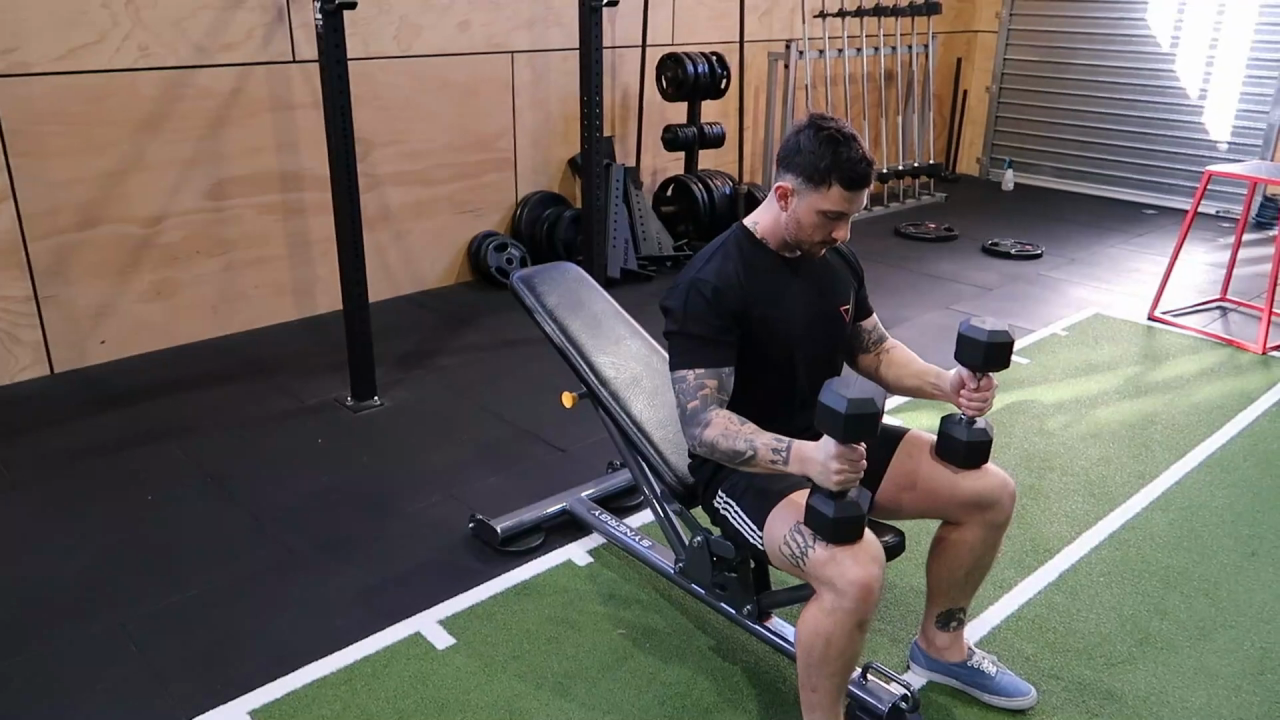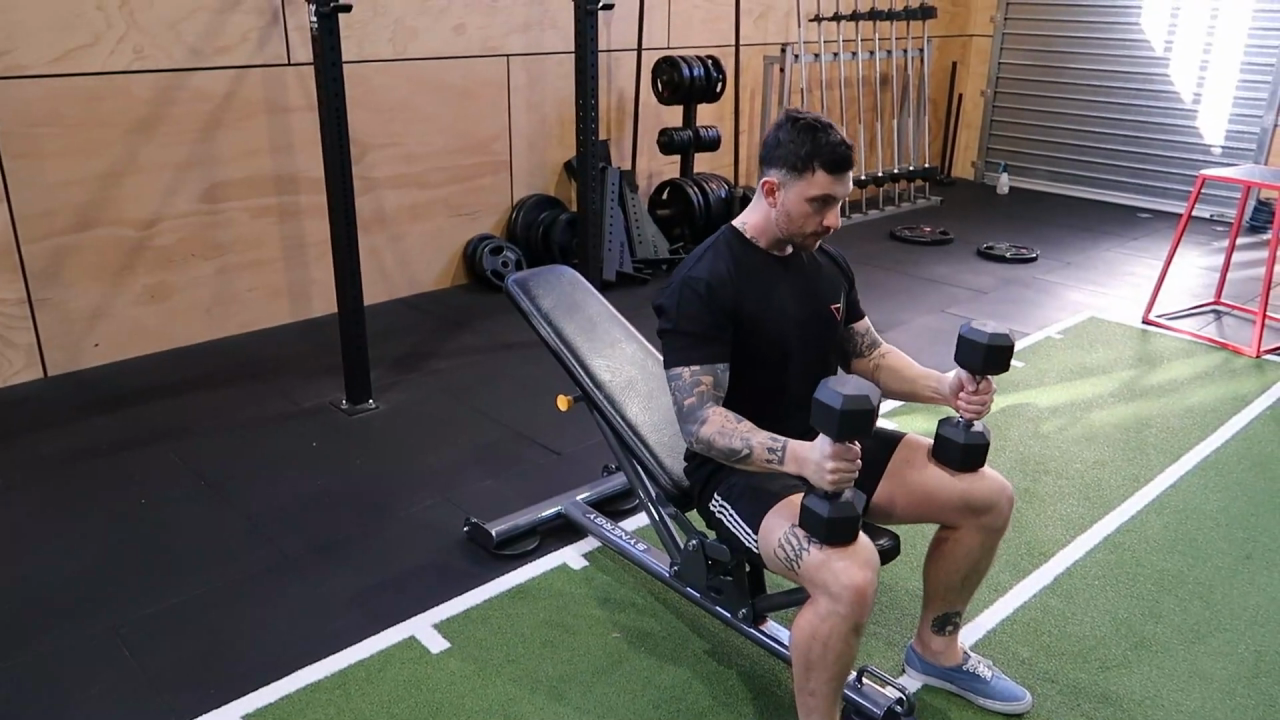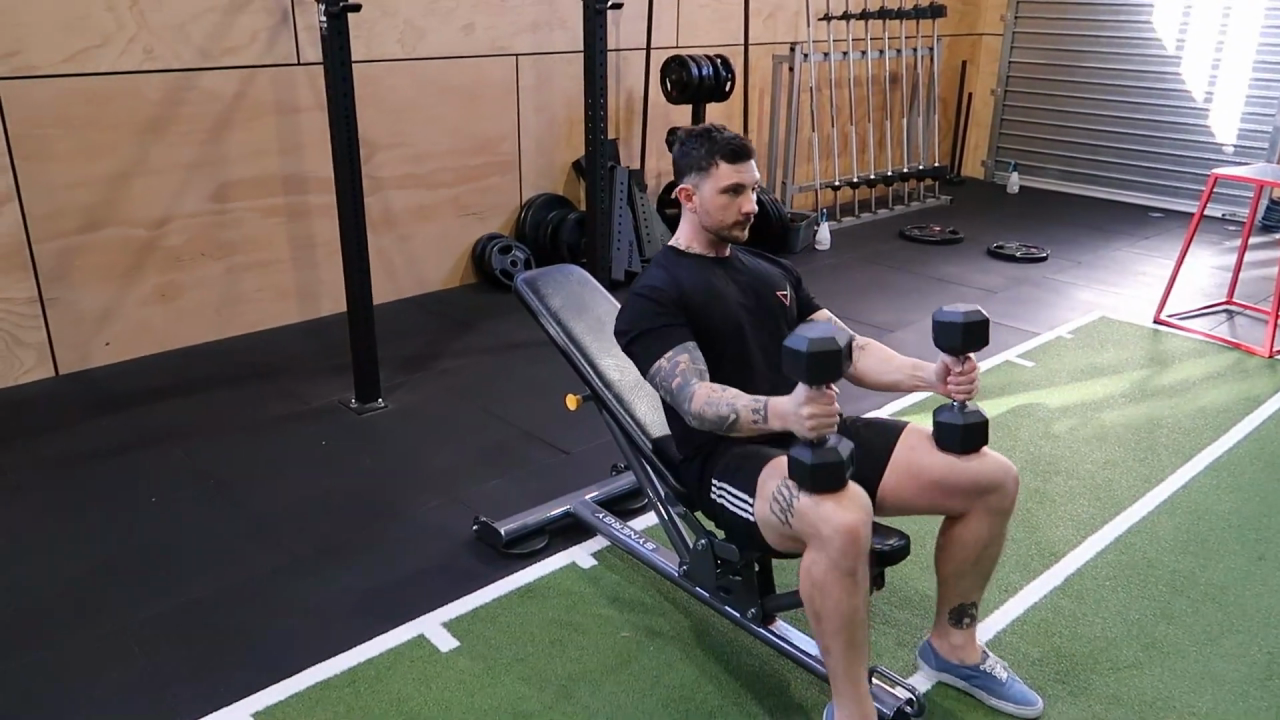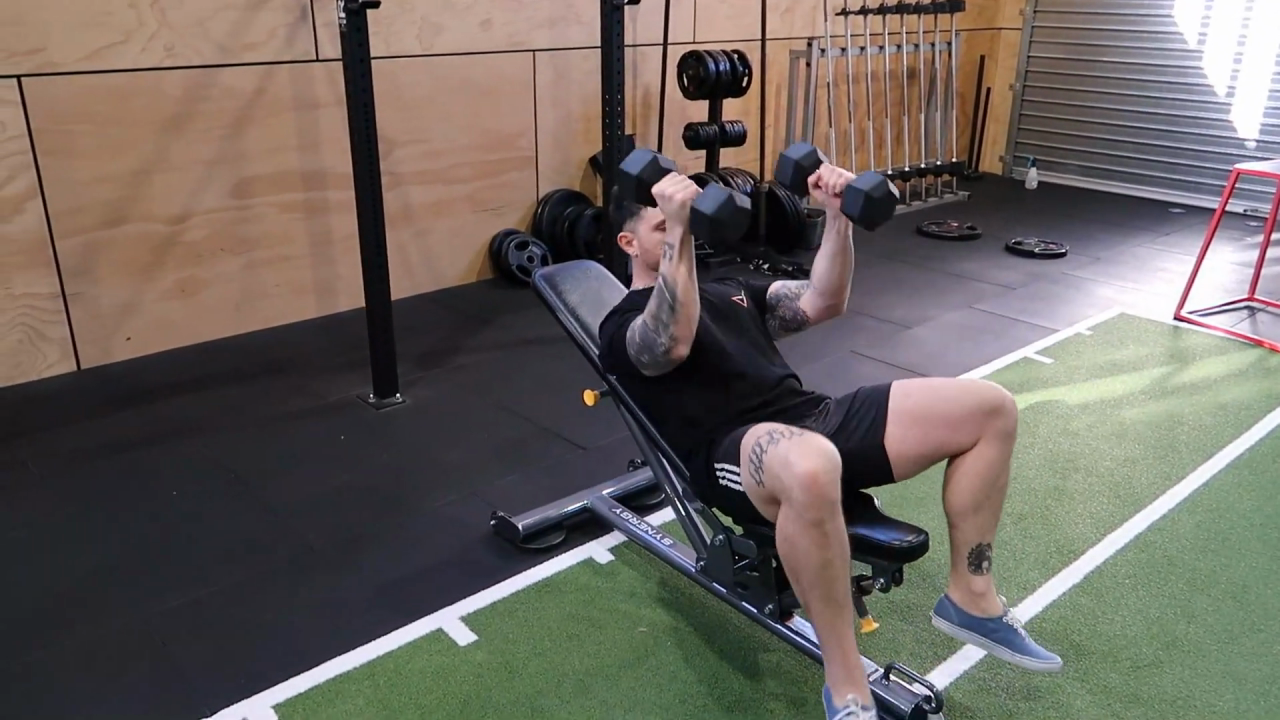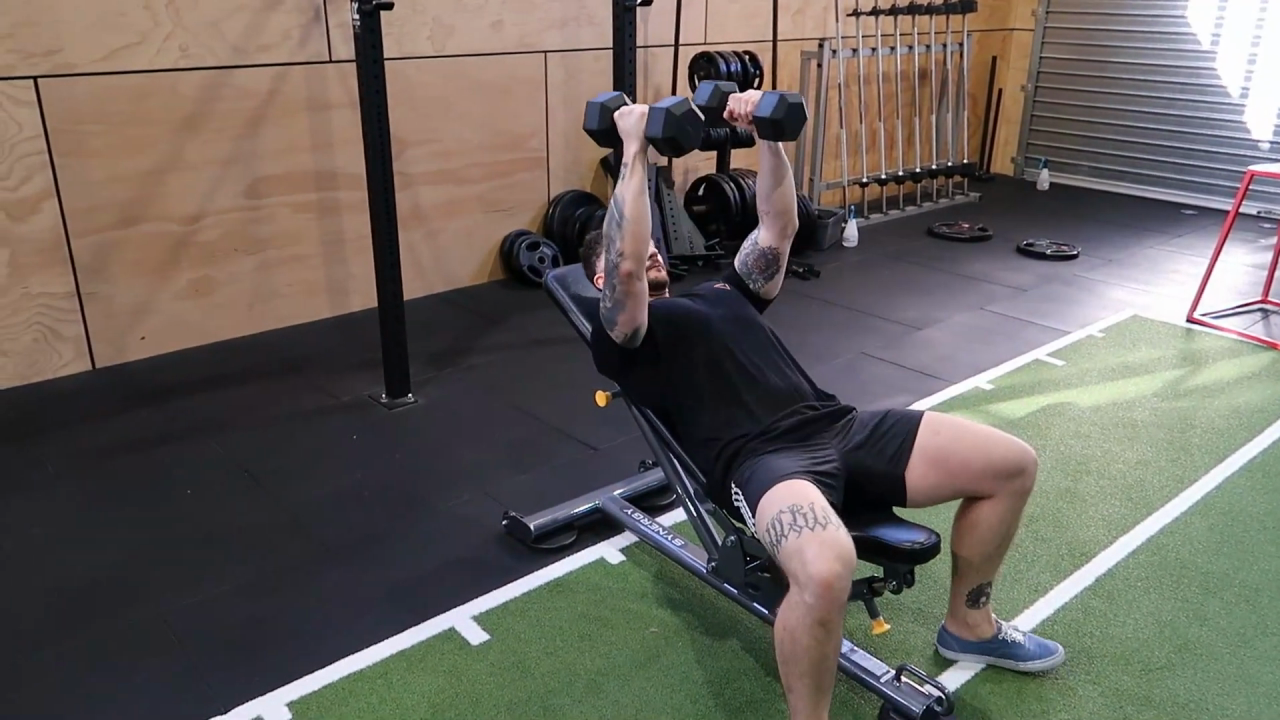
dt=0.5s
person 1, frame 1
left shoulder: (836, 262)
right shoulder: (712, 283)
left elbow: (875, 354)
right elbow: (701, 424)
left wrist: (944, 382)
right wrist: (803, 457)
left hip: (831, 441)
right hip: (747, 467)
left knee: (990, 493)
right knee: (855, 572)
left ankle: (941, 645)
person 1, frame 2
left shoulder: (823, 264)
right shoulder: (704, 283)
left elbow: (869, 357)
right elbow: (698, 422)
left wrist: (944, 386)
right wrist: (800, 459)
left hip: (826, 445)
right hip: (742, 470)
left knee: (988, 496)
right knee: (850, 579)
left ankle: (936, 648)
person 1, frame 3
left shoulder: (769, 269)
right shoulder: (656, 293)
left elbow: (848, 351)
right elbow: (696, 404)
left wrist: (929, 375)
right wrist: (782, 410)
left hip: (818, 438)
right hip: (735, 465)
left knee: (993, 478)
right knee: (843, 519)
left ankle: (951, 645)
person 1, frame 4
left shoulder: (729, 288)
right shoulder: (624, 324)
left elbow: (823, 302)
right elbow: (671, 344)
left wrist: (836, 218)
right wrist: (678, 236)
left hip: (815, 424)
right hip: (735, 456)
left knee: (989, 408)
right knee: (810, 469)
left ankle: (971, 598)
person 1, frame 5
left shoulder: (724, 289)
right shoulder: (623, 338)
left elbow: (779, 226)
right elbow: (626, 268)
left wrist: (767, 133)
right wrist: (634, 151)
left hip: (838, 429)
right hip: (761, 461)
left knee: (1012, 464)
right knee: (824, 572)
left ankle: (968, 625)
